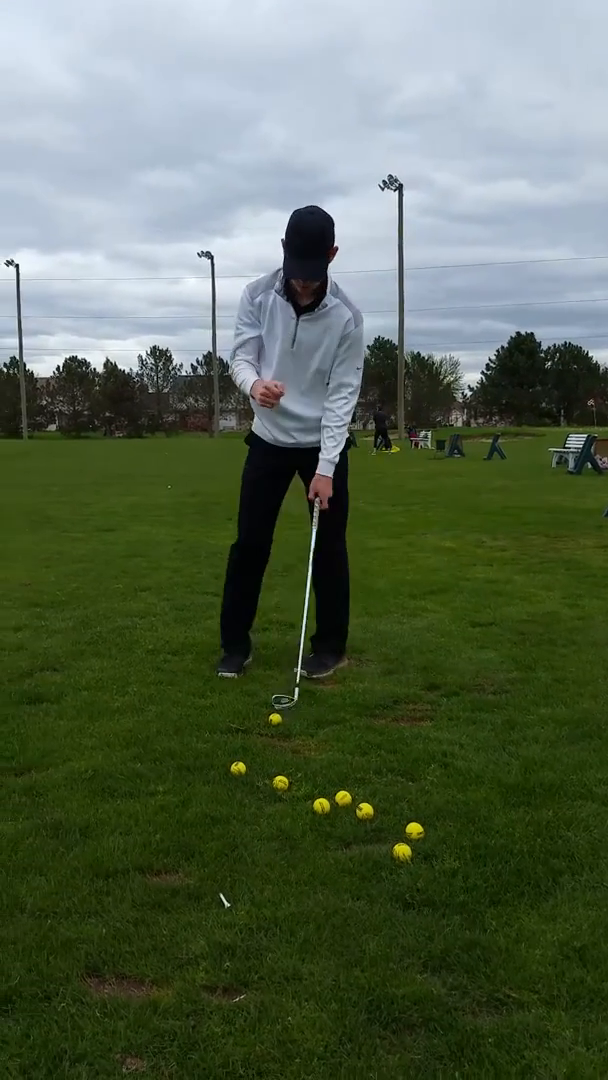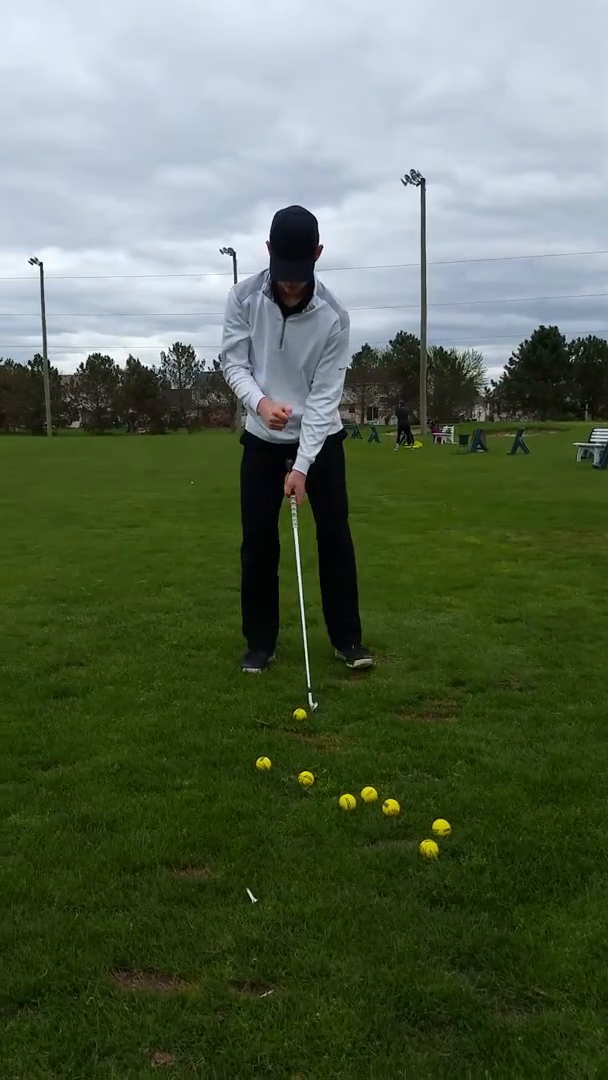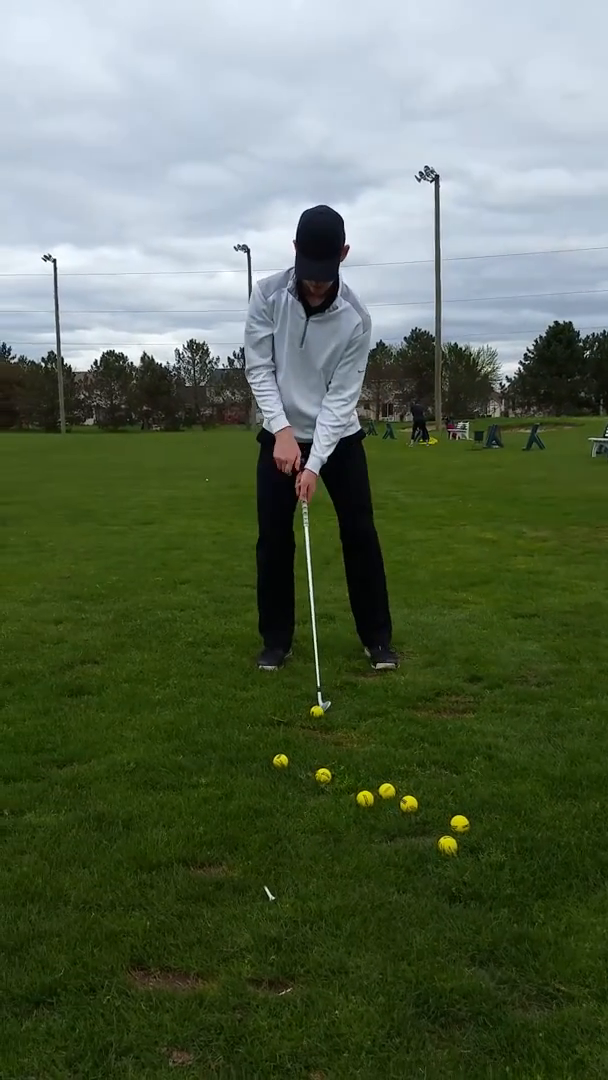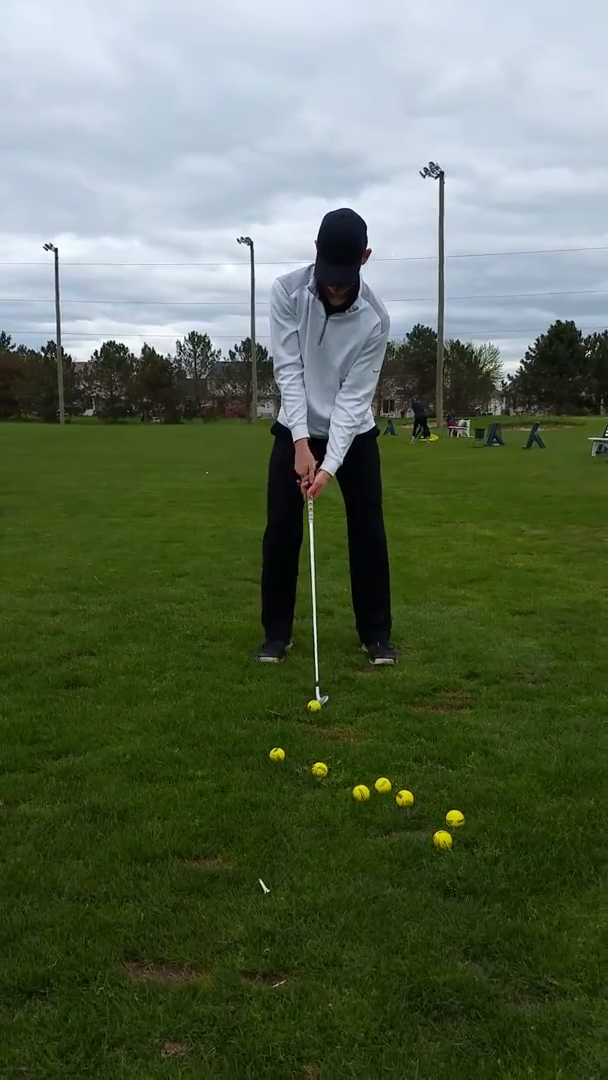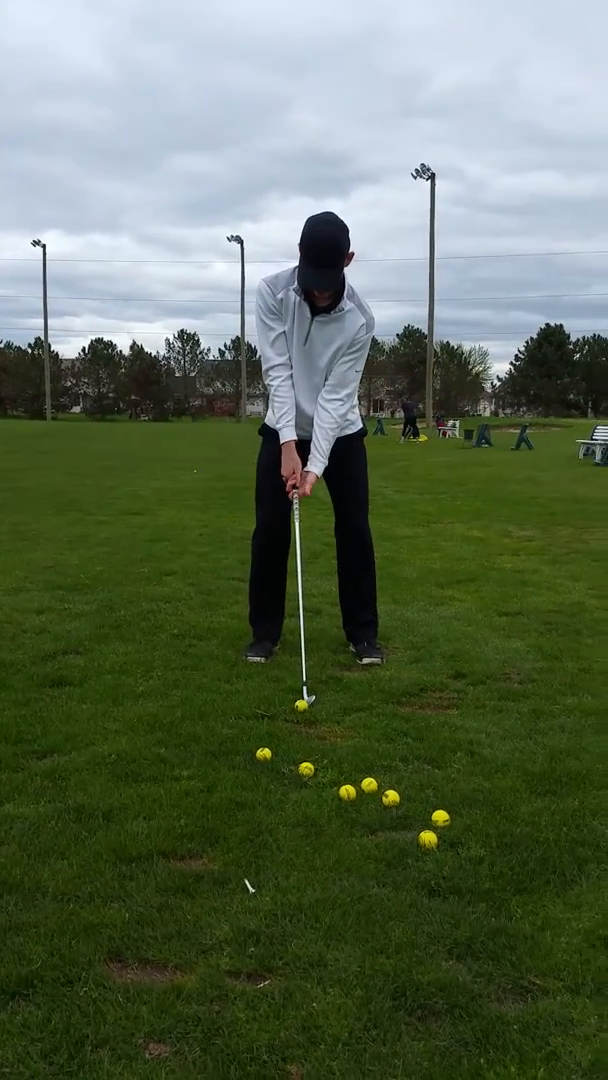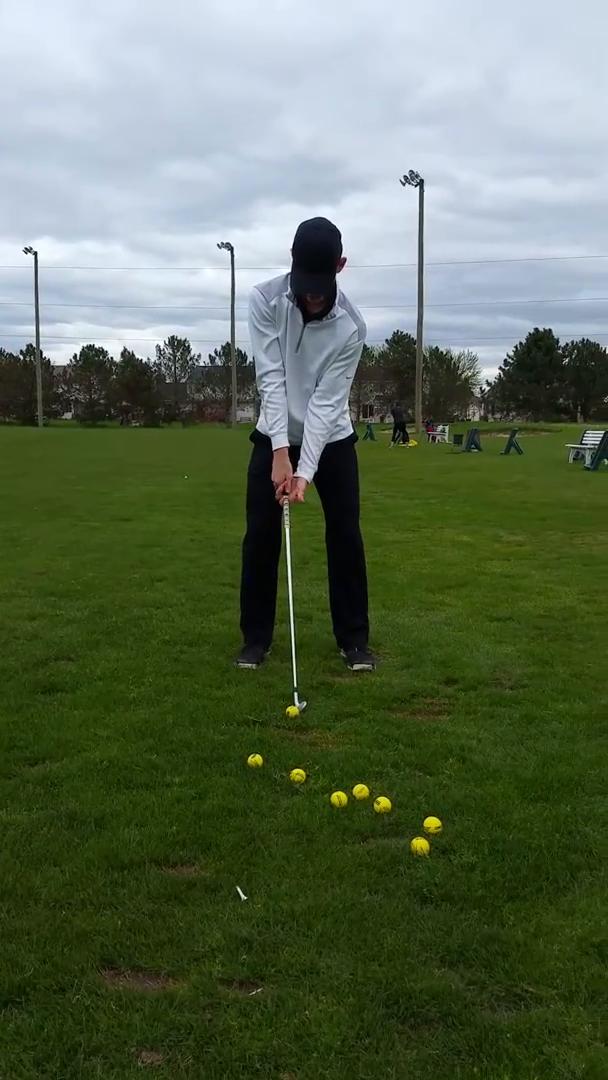
dt=0.3s
person 1, frame 1
left shoulder: (346, 317)
right shoulder: (257, 296)
left elbow: (343, 393)
right elbow: (241, 358)
left wrist: (326, 467)
right wrist: (253, 384)
left hip: (324, 446)
right hip: (268, 440)
left knee: (328, 547)
right knee: (249, 543)
left ankle: (330, 646)
right ankle: (235, 644)
person 1, frame 2
left shoulder: (333, 317)
right shoulder: (244, 297)
left elbow: (325, 394)
right elbow: (234, 364)
left wrist: (302, 464)
right wrist: (261, 402)
left hip: (321, 438)
right hip: (263, 437)
left knee: (335, 535)
right knee: (258, 541)
left ankle: (347, 636)
right ankle: (260, 641)
person 1, frame 3
left shoulder: (355, 318)
right shoulder: (267, 294)
left elbow: (341, 395)
right elbow: (257, 367)
left wrist: (315, 463)
right wrist: (282, 430)
left hip: (339, 438)
right hip: (282, 436)
left knee: (359, 533)
right knee: (273, 539)
left ankle: (377, 636)
right ankle: (276, 638)
person 1, frame 4
left shoulder: (374, 319)
right shoulder: (287, 291)
left elbow: (355, 395)
right elbow: (287, 369)
left wrist: (331, 465)
right wrist: (302, 442)
left hip: (354, 434)
right hip: (296, 430)
left knee: (368, 531)
right knee: (281, 530)
left ankle: (376, 632)
right ankle: (276, 631)
person 1, frame 5
left shoulder: (359, 319)
right shoulder: (272, 291)
left elbow: (336, 396)
right elbow: (277, 371)
left wrist: (315, 467)
right wrist: (289, 446)
left hip: (341, 433)
right hip: (283, 431)
left knee: (354, 530)
right knee: (269, 531)
left ankle: (362, 632)
right ankle: (265, 631)
person 1, frame 6
left shoulder: (350, 326)
right shoulder: (265, 299)
left elbow: (327, 402)
right elbow: (270, 378)
left wrist: (305, 472)
right wrist: (281, 451)
left hip: (332, 440)
right hip: (275, 436)
left knee: (345, 536)
right knee: (260, 535)
left ankle: (353, 638)
right ankle: (256, 637)
